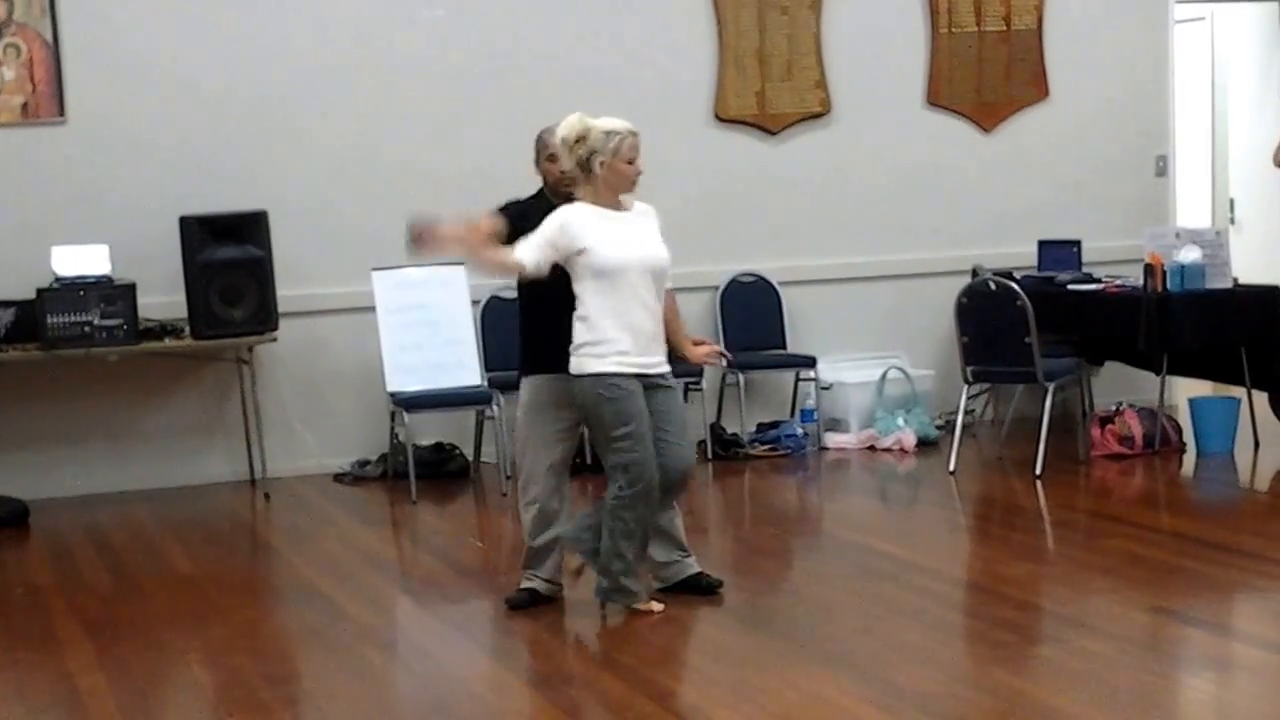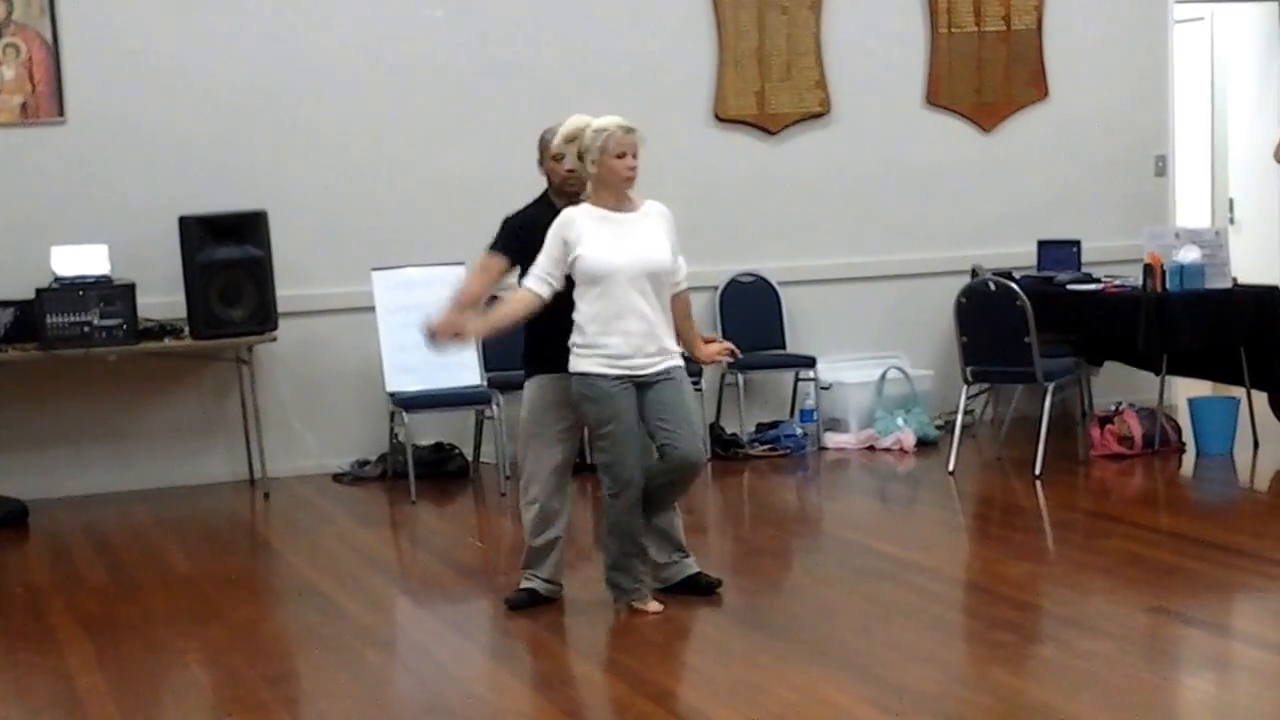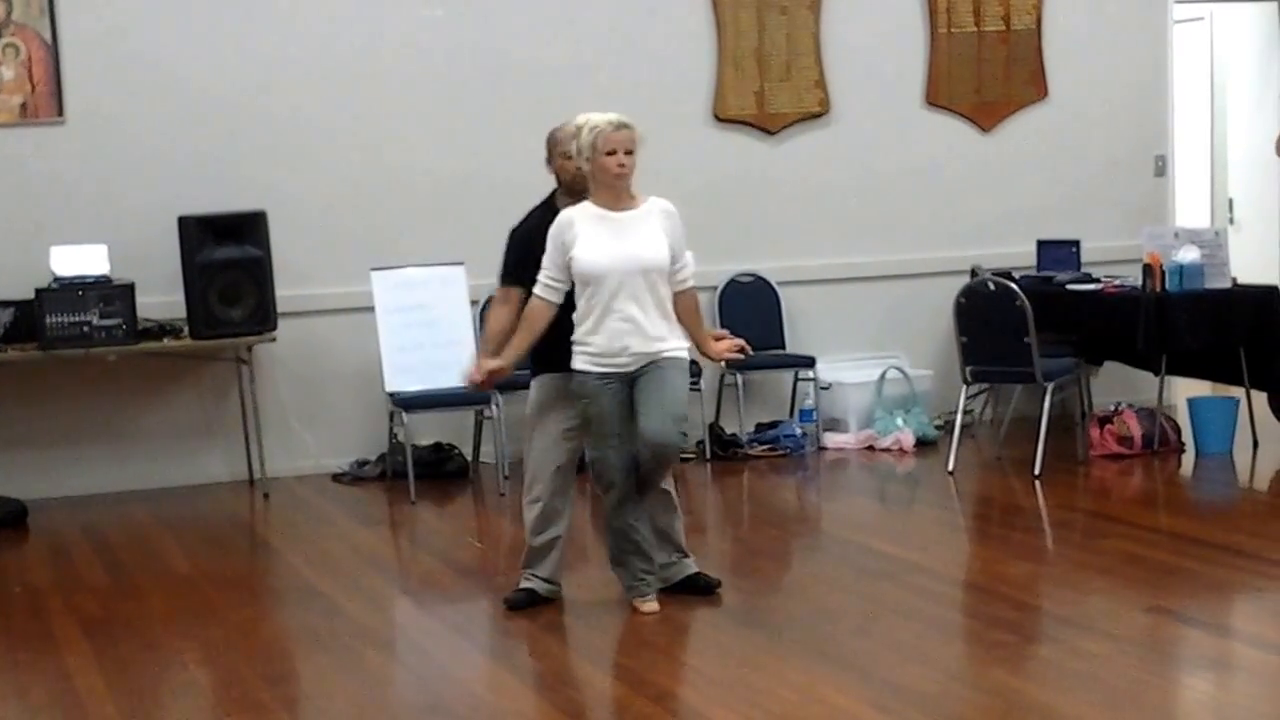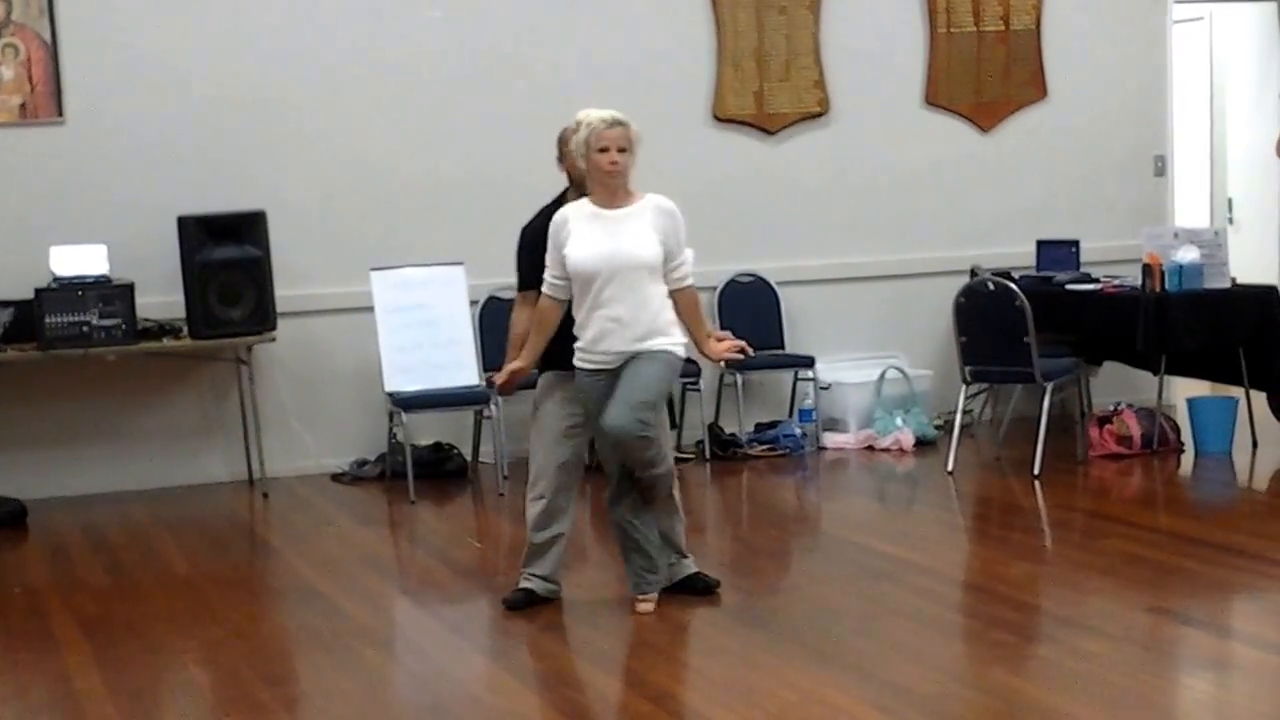
dt=0.1s
person 1, frame 1
left shoulder: (645, 216)
right shoulder: (570, 220)
right elbow: (517, 262)
left wrist: (683, 347)
right wrist: (461, 240)
left hip: (652, 367)
right hip: (603, 370)
left knee: (675, 468)
right knee: (634, 474)
left ankle: (599, 550)
right ankle: (620, 587)
person 1, frame 2
left shoulder: (659, 217)
right shoulder: (572, 224)
left elbow: (674, 291)
right elbow: (535, 292)
left wrist: (694, 347)
right wrist: (480, 324)
left hip: (660, 362)
right hip: (597, 370)
left knee: (687, 456)
right knee: (624, 477)
left ankle: (633, 517)
right ankle: (629, 584)
person 1, frame 3
left shoulder: (663, 214)
right shoulder: (570, 223)
left elbow: (682, 288)
right elbow: (546, 298)
left wrist: (706, 344)
right wrist: (507, 357)
left hip: (661, 355)
right hip: (597, 366)
left knee: (660, 439)
right knee: (616, 476)
right ankle: (638, 582)
person 1, frame 4
left shoulder: (660, 212)
right shoulder: (565, 220)
left elbow: (681, 286)
right elbow: (552, 297)
left wrist: (706, 343)
right wrist: (524, 360)
left hip: (653, 348)
right hip: (592, 361)
left knee: (623, 427)
right knee: (619, 474)
left ankle: (655, 479)
right ankle: (648, 578)
person 2, frame 1
left shoulder: (613, 220)
right shoulder: (525, 217)
left elbow: (645, 286)
right elbow: (485, 229)
left wrist: (682, 336)
right wrist: (445, 233)
left hip: (612, 370)
right hip: (546, 375)
left knee: (645, 472)
right knee: (539, 483)
left ankle: (674, 566)
right ankle: (540, 577)
person 2, frame 2
right shoulder: (525, 225)
right elbow: (489, 272)
right wrist: (456, 315)
right hip: (550, 374)
right knee: (543, 482)
left ankle: (673, 567)
right ankle: (540, 577)
person 2, frame 3
right shoulder: (534, 229)
right elbow: (509, 300)
right wrist: (488, 356)
right hip: (558, 374)
right knee: (546, 481)
left ankle: (674, 567)
right ankle: (540, 578)
person 2, frame 4
right shoulder: (541, 227)
right elbow: (528, 303)
right wrist: (513, 364)
right hip: (562, 373)
right knee: (550, 479)
left ankle: (674, 568)
right ankle: (540, 578)
